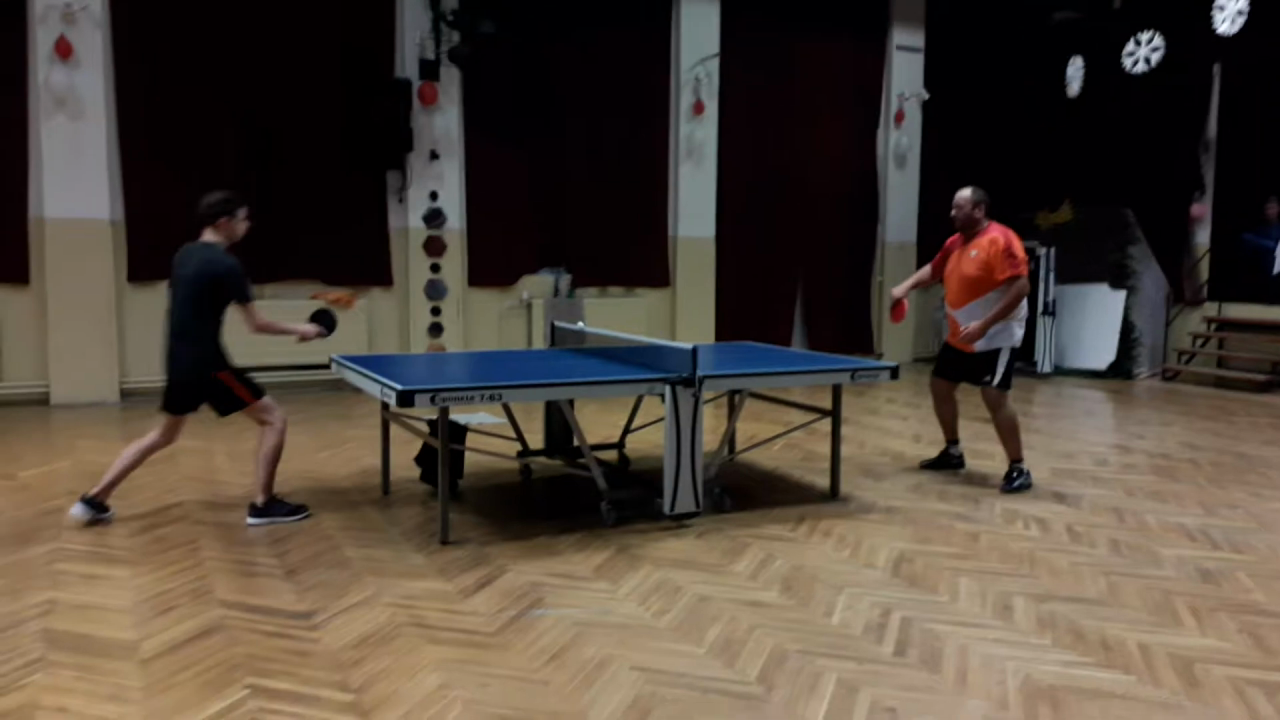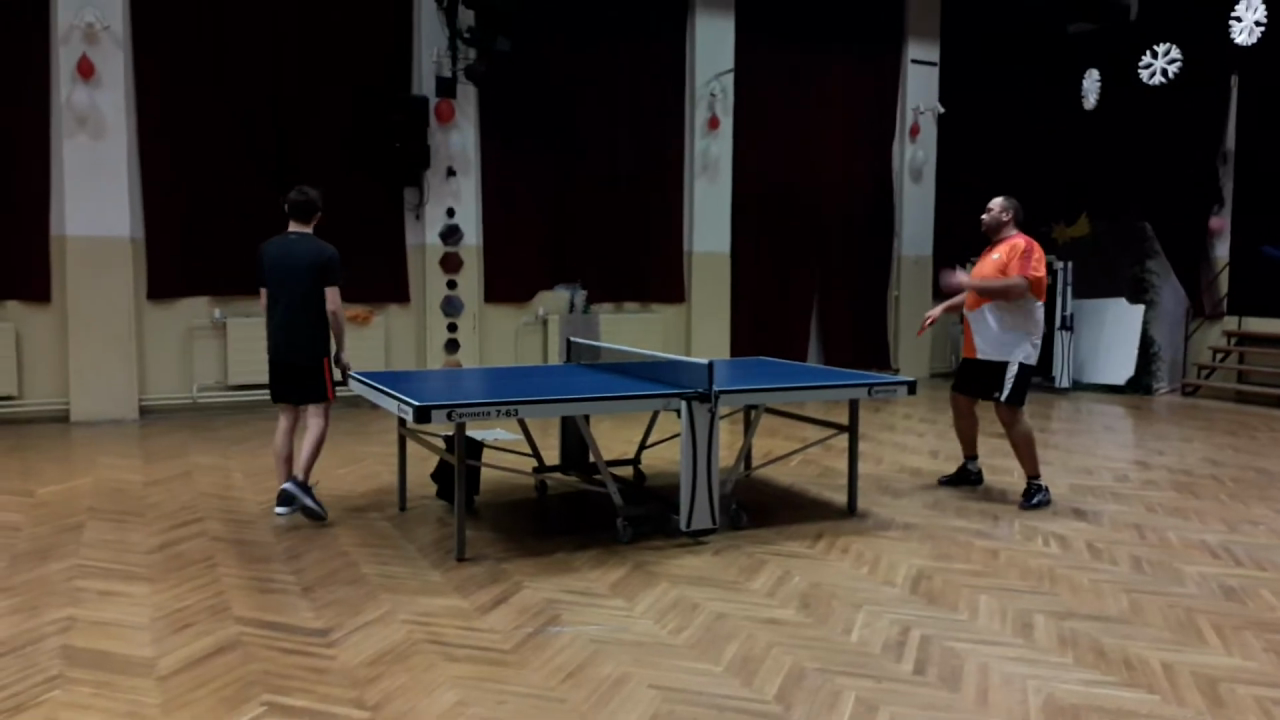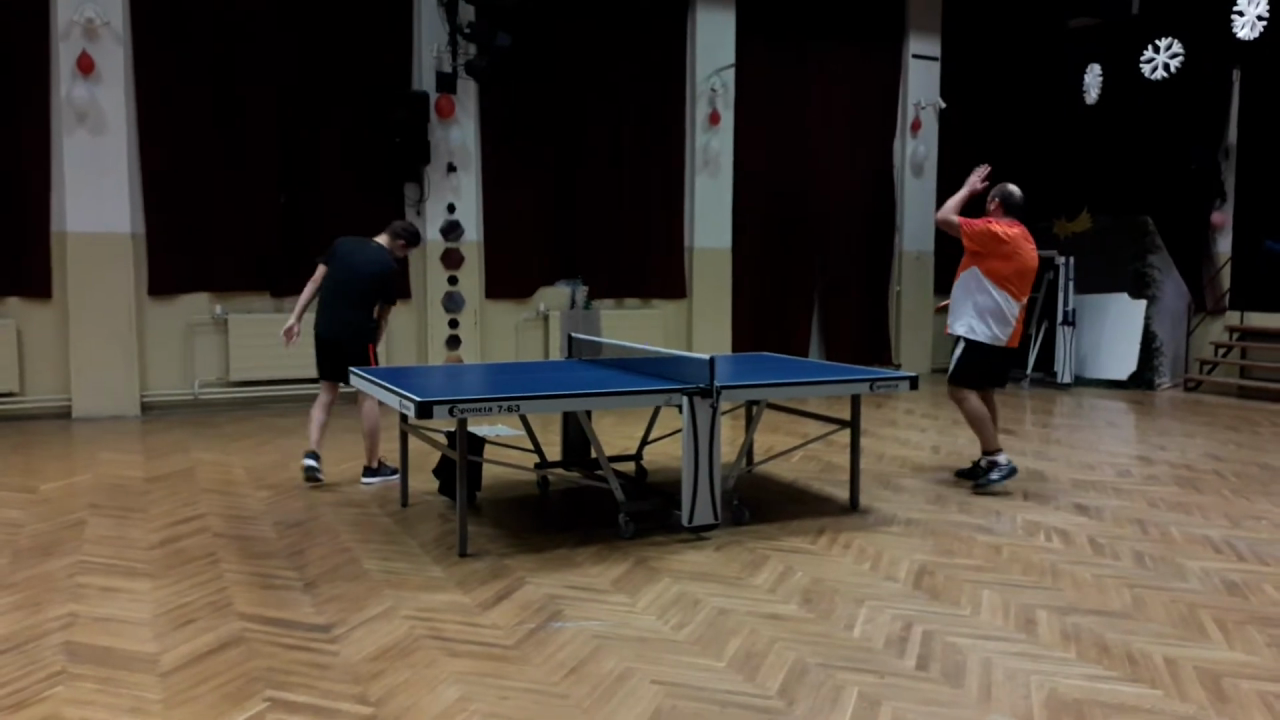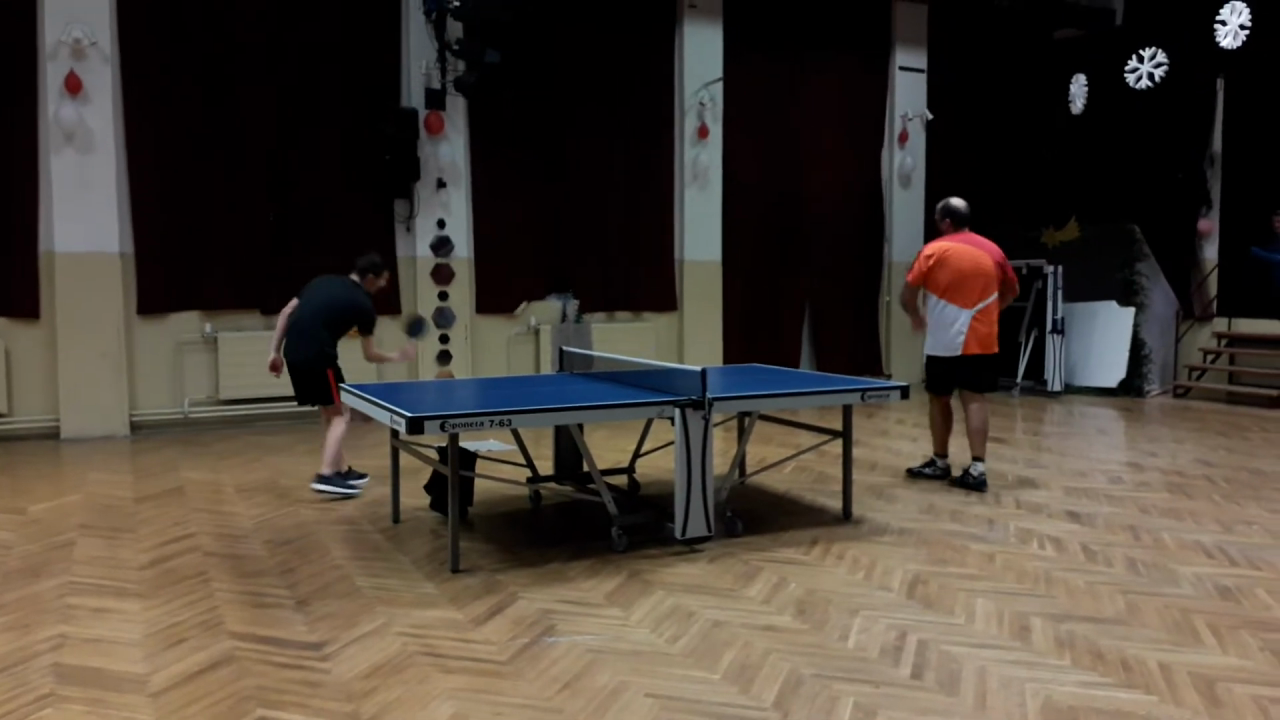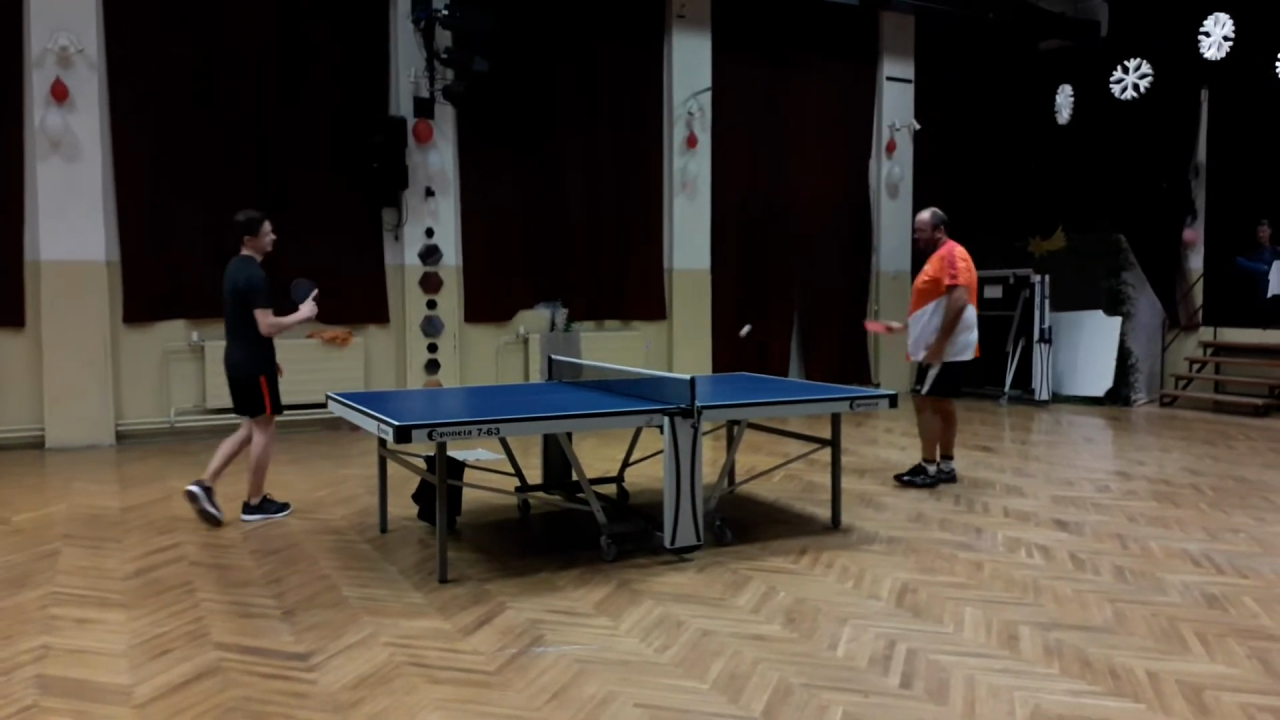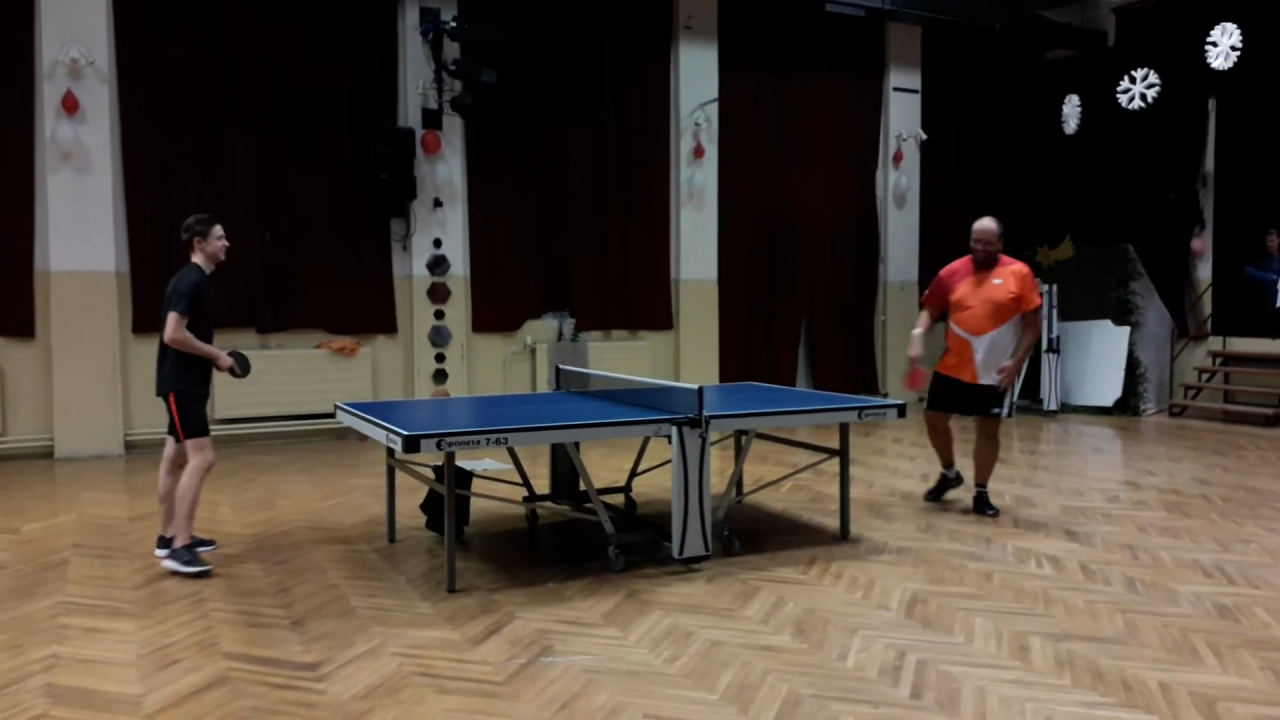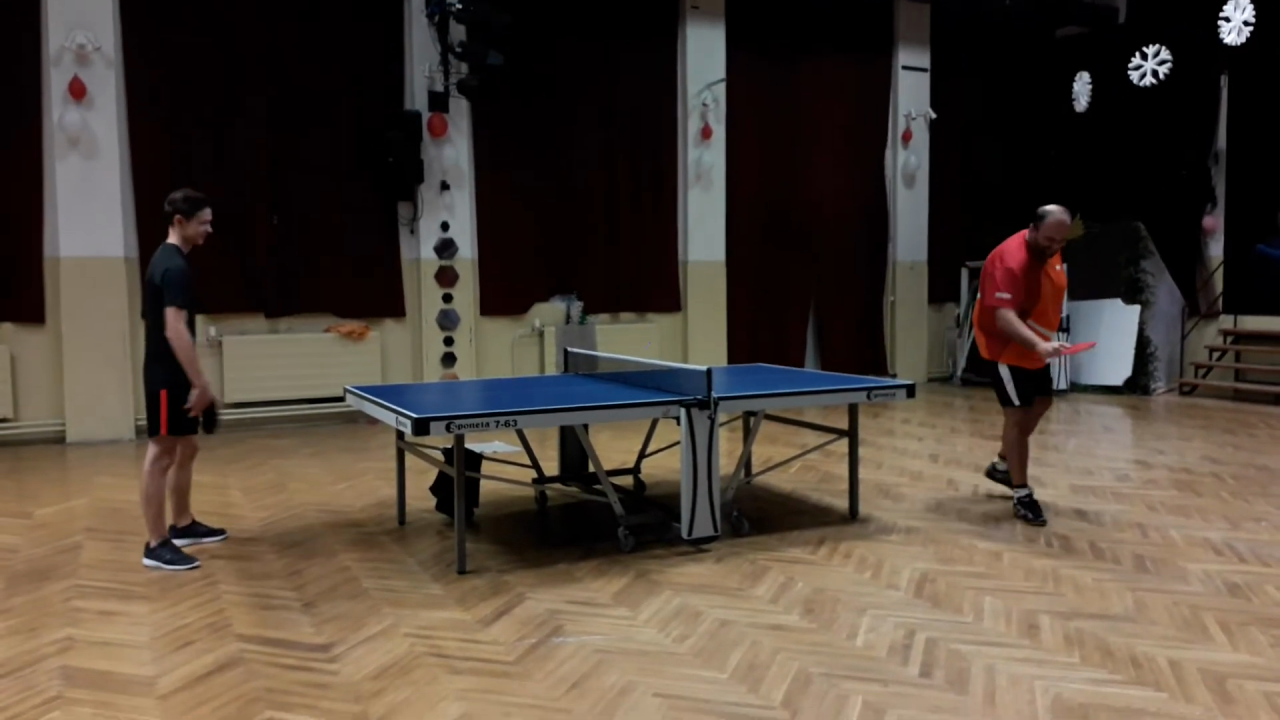
dt=0.7s
person 1, frame 1
left shoulder: (184, 255)
right shoulder: (226, 266)
right elbow: (255, 323)
right wrist: (299, 329)
left hip: (179, 364)
right hip: (207, 365)
left knee: (164, 433)
right knee: (273, 420)
left ankle: (93, 499)
right ankle: (264, 505)
person 1, frame 2
left shoulder: (267, 250)
right shoulder: (325, 253)
left elbow: (265, 304)
right elbow: (333, 308)
right wrist: (341, 349)
left hip: (279, 348)
right hip: (312, 348)
left knee: (287, 418)
right knee: (317, 416)
left ankle: (286, 494)
right ankle: (298, 481)
person 1, frame 3
left shoulder: (342, 244)
right shoulder: (389, 268)
left elbow: (314, 282)
right elbow: (381, 319)
left wrist: (295, 318)
right wrist: (371, 348)
left hip: (325, 331)
right hip: (358, 333)
left knee: (326, 393)
right knee: (368, 397)
left ankle: (312, 454)
right ankle: (372, 466)
person 1, frame 4
left shoulder: (322, 281)
right shoulder: (362, 305)
left elbow: (287, 312)
right elbow: (370, 355)
left wrist: (276, 352)
right wrist: (398, 356)
left hip: (294, 354)
right hip: (318, 358)
left knee: (328, 412)
right knee: (340, 414)
left ankle: (340, 471)
right ankle: (327, 475)
person 1, frame 5
left shoulder: (235, 268)
right shoulder: (255, 275)
right elbow: (267, 326)
left wrist: (269, 357)
right wrist: (302, 314)
left hip: (238, 361)
right hip: (254, 364)
left knee: (247, 430)
right knee: (264, 430)
left ankle: (204, 484)
right ankle: (255, 503)
person 1, frame 6
left shoulder: (196, 280)
right shoulder: (191, 280)
right elbow: (173, 335)
right wrist: (216, 355)
left hip: (185, 383)
right hip: (183, 385)
left knee: (176, 457)
right knee: (202, 458)
left ankle: (170, 535)
right ankle: (180, 546)
person 1, frame 7
left shoulder: (169, 260)
right shoulder: (173, 267)
right elbow: (176, 331)
left wrist: (193, 381)
right wrist: (201, 383)
left hip: (176, 377)
right hip: (169, 379)
left knee: (186, 449)
right knee: (161, 455)
left ankle: (183, 524)
right ankle: (157, 545)
person 2, frame 1
left shoulder: (1001, 240)
right shoulder: (955, 242)
left elbow: (1020, 287)
right elbow: (933, 270)
left wrist: (985, 324)
right wrist: (906, 286)
left hip: (996, 336)
right hip: (960, 337)
left knee: (994, 397)
right knee: (940, 386)
left ankle: (1018, 469)
right ankle: (953, 452)
person 2, frame 2
left shoulder: (1023, 247)
right shoulder: (991, 250)
left elbow: (1018, 287)
right elbow: (976, 291)
left wrist: (969, 282)
right wrist: (943, 307)
left hip: (1011, 349)
right hip: (978, 348)
left knee: (1008, 412)
right knee: (960, 401)
left ankle: (1036, 485)
right ankle: (971, 468)
person 2, frame 3
left shoulder: (993, 233)
right shoulder: (1025, 242)
left elbow: (943, 218)
left wrist: (967, 189)
right wrist: (958, 298)
left hip: (979, 330)
right hip: (1003, 333)
left knee: (961, 391)
right knee: (983, 393)
left ankle: (1000, 459)
right ankle: (989, 461)
person 2, frame 4
left shoulder: (933, 251)
right shoulder: (992, 251)
left elbow: (907, 296)
right elbow: (1012, 291)
left wrist: (917, 317)
left hip: (945, 342)
right hip: (982, 342)
left knee: (939, 400)
right knee: (975, 402)
left ankle: (940, 463)
right ankle: (977, 469)
person 2, frame 5
left shoulder: (950, 256)
right shoulder: (938, 257)
left elbow: (958, 301)
left wrist: (936, 344)
right wrist: (906, 326)
left hip: (947, 350)
right hip: (942, 350)
left knee: (924, 403)
right knee: (942, 404)
left ankle: (929, 468)
right ankle: (944, 464)
person 2, frame 6
left shoulder: (1019, 274)
right shoulder: (951, 273)
left elbow: (1033, 322)
right elbow: (929, 311)
left wrist: (1016, 362)
right wrist: (917, 337)
left hip: (995, 370)
right hip: (953, 366)
left knee: (988, 429)
right knee: (934, 418)
left ankle: (981, 493)
right ankle: (949, 473)
person 2, frame 7
left shoulder: (1050, 250)
right shoulder: (1011, 261)
right elbow: (1004, 316)
left wrist: (1041, 344)
right wrist: (1039, 344)
left hip: (1034, 348)
right hip: (1006, 348)
left knee: (1039, 405)
right knee: (1018, 415)
left ankle: (1002, 466)
right ankle: (1021, 495)
